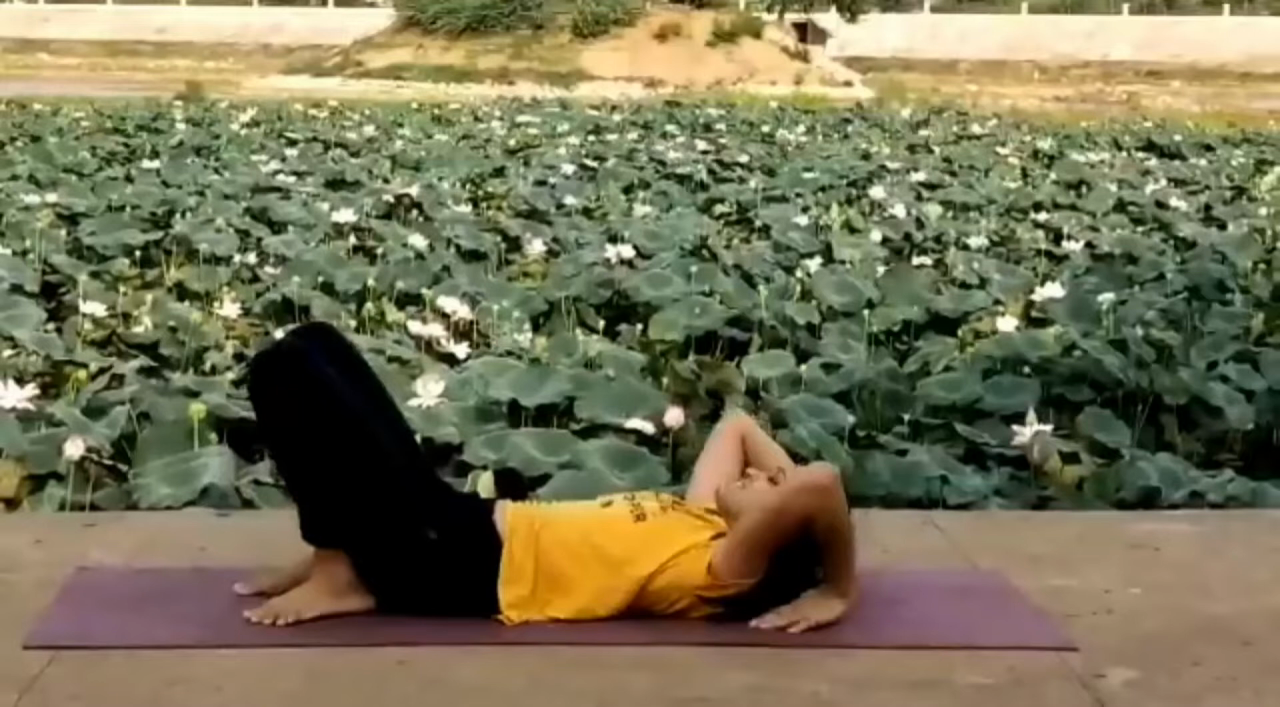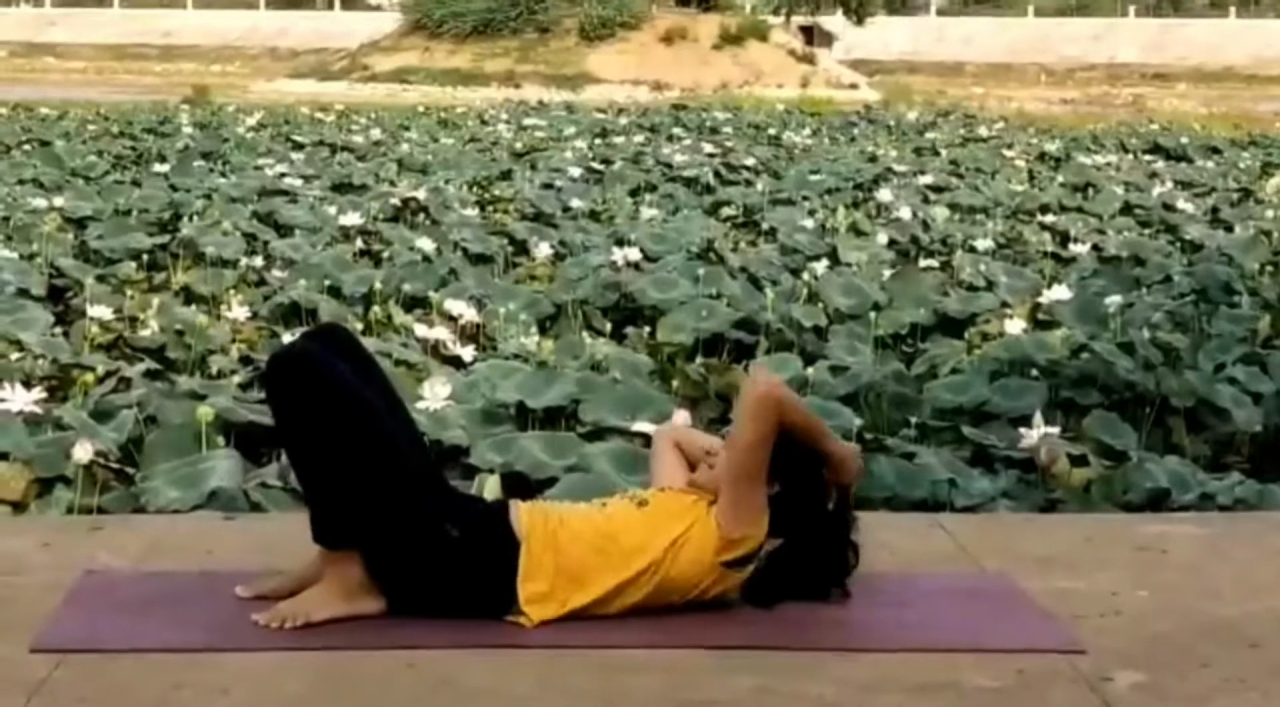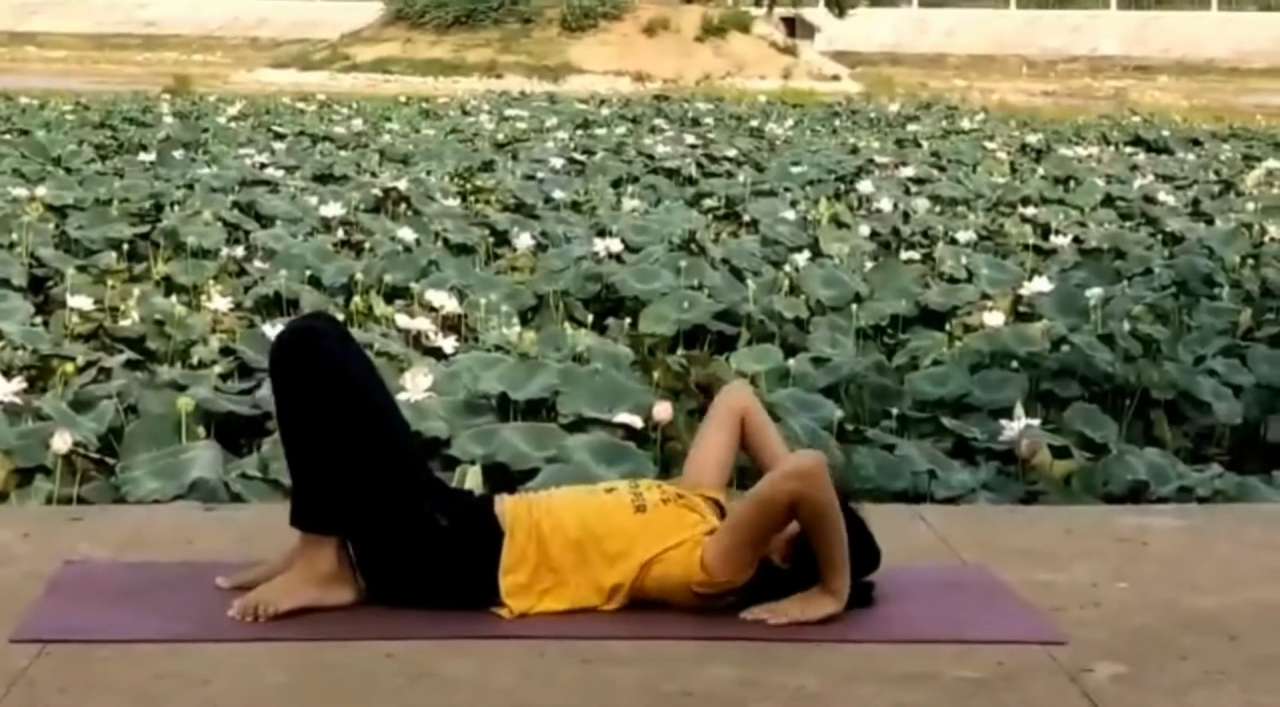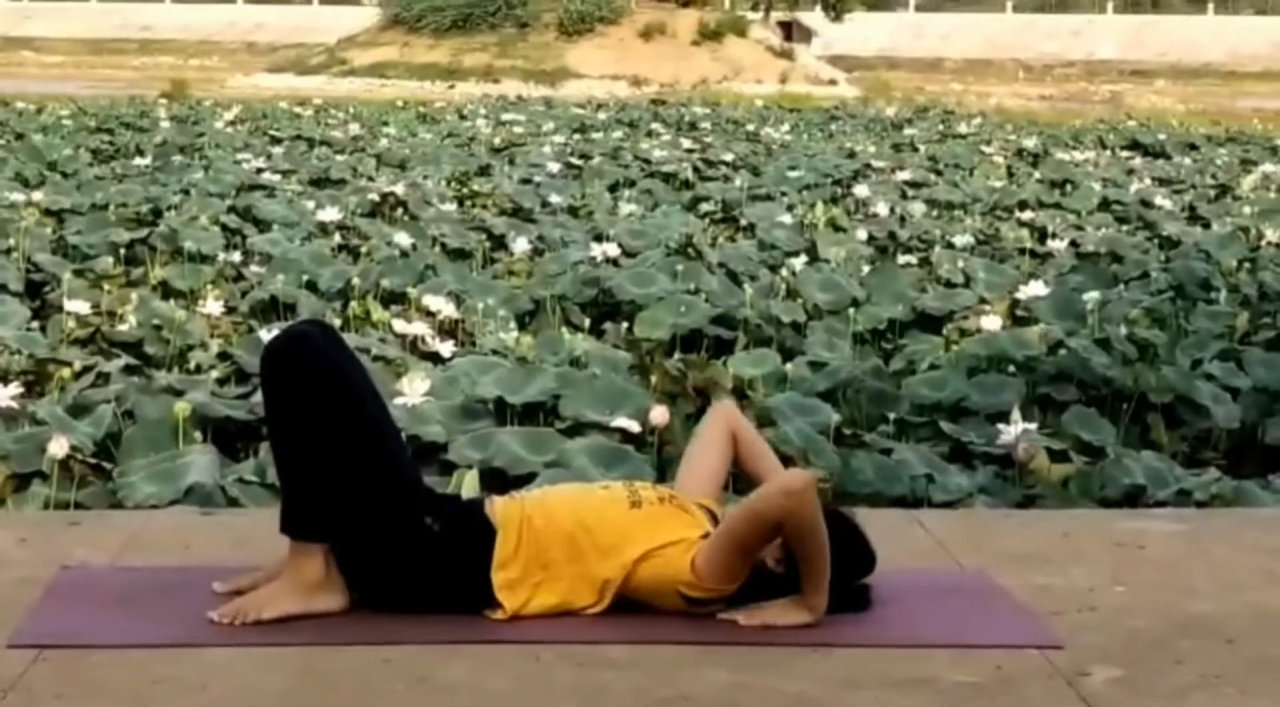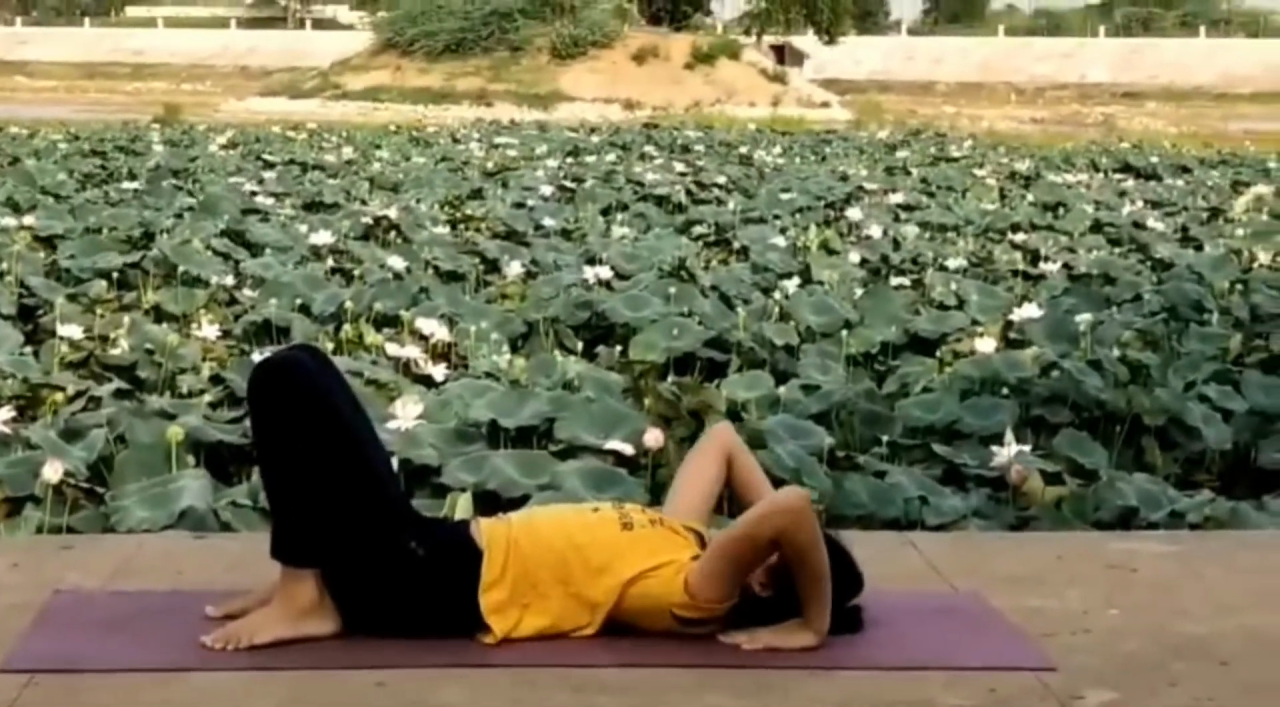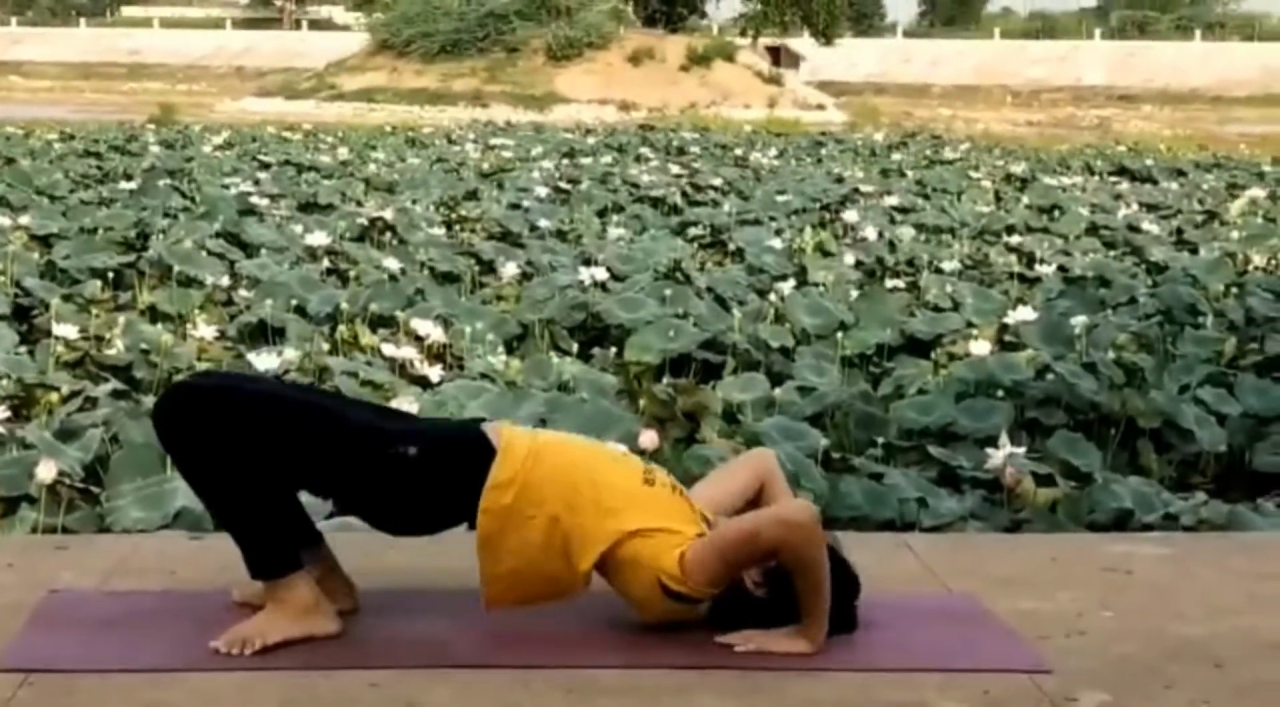
dt=0.7s
person 1, frame 1
left shoulder: (722, 571)
right shoulder: (703, 520)
left elbow: (821, 483)
right elbow: (738, 424)
left wrist: (838, 589)
right wrist: (787, 471)
left hip: (449, 565)
right hip: (466, 527)
left knee: (281, 369)
right knee: (314, 343)
left ankle: (339, 579)
right ankle: (333, 555)
person 1, frame 2
left shoulder: (732, 533)
right shoulder: (698, 510)
left elbow: (763, 393)
right elbow: (668, 434)
left wrist: (833, 454)
right wrist: (725, 454)
left hip: (467, 567)
right hip: (476, 529)
left knee: (298, 368)
right knee: (327, 345)
left ankle: (349, 581)
right ankle: (339, 558)
person 1, frame 3
left shoulder: (718, 568)
right shoulder: (703, 508)
right elbow: (737, 397)
left wrist: (832, 591)
right wrist: (798, 492)
left hip: (445, 558)
right hip: (460, 525)
left knee: (305, 349)
right knee: (318, 336)
left ankle: (325, 568)
right ankle: (320, 549)
person 1, frame 4
left shoulder: (706, 575)
right shoulder: (695, 514)
left elbow: (794, 488)
right elbow: (724, 413)
left wrist: (811, 604)
right wrist: (790, 500)
left hip: (434, 562)
right hip: (448, 531)
left knee: (297, 357)
right knee: (311, 344)
left ankle: (313, 578)
right ankle: (316, 556)
person 1, frame 5
left shoulder: (698, 596)
right shoulder: (684, 538)
right elbow: (721, 436)
left wrist: (814, 626)
right wrist: (776, 520)
left hip: (423, 585)
right hip: (435, 555)
left knee: (284, 382)
right knee: (300, 370)
left ankle: (304, 603)
right ankle: (303, 583)
person 1, frame 6
left shoulder: (684, 575)
right shoulder: (693, 524)
right elbow: (761, 457)
right hip: (470, 460)
left ankle: (299, 597)
right ankle: (313, 573)
